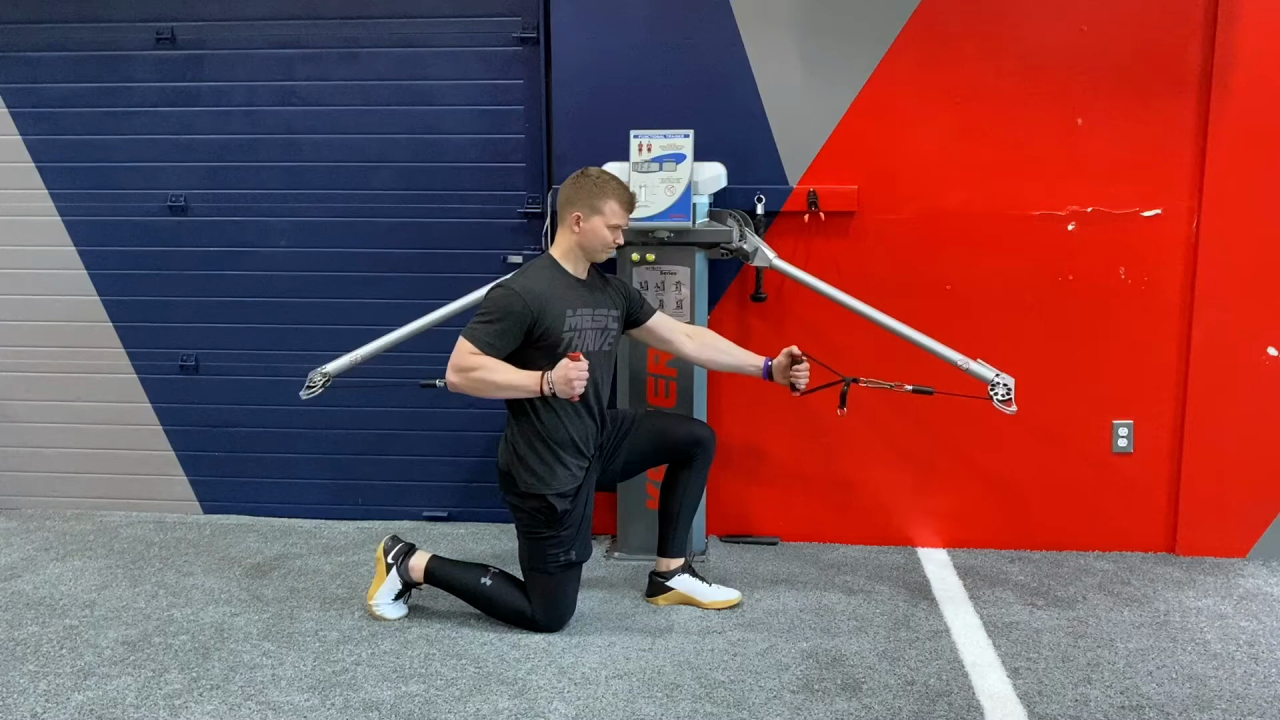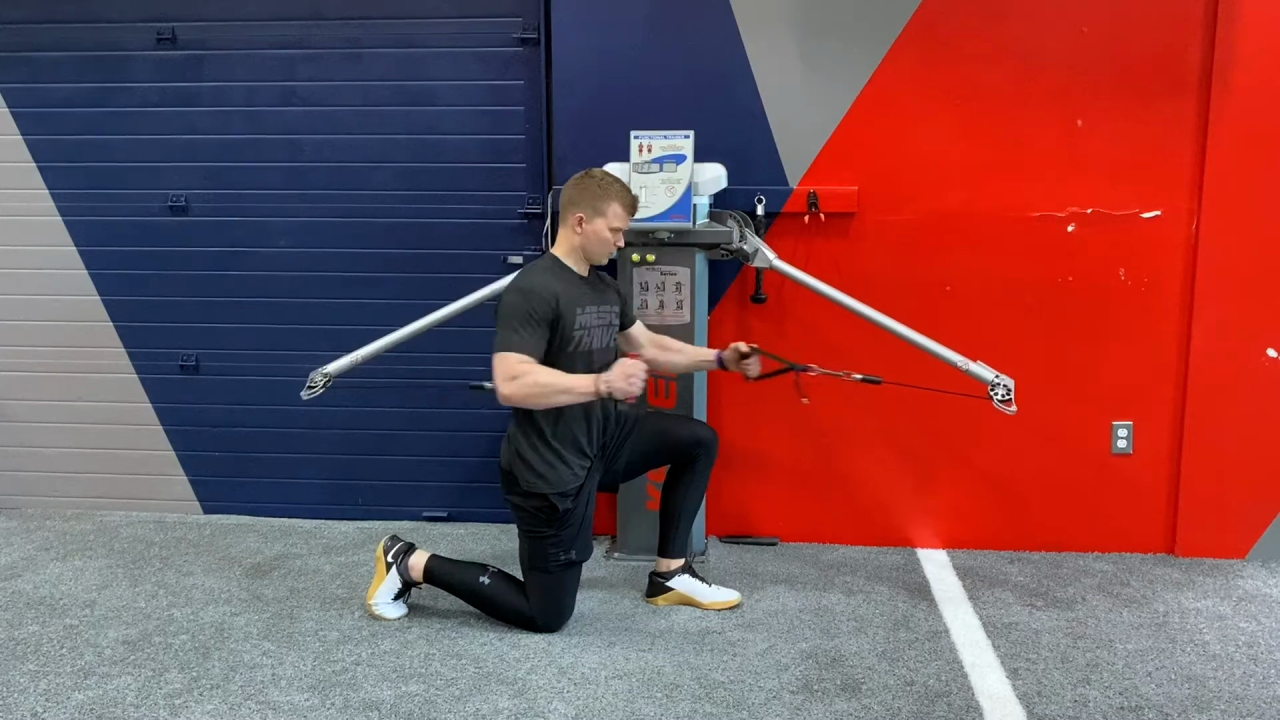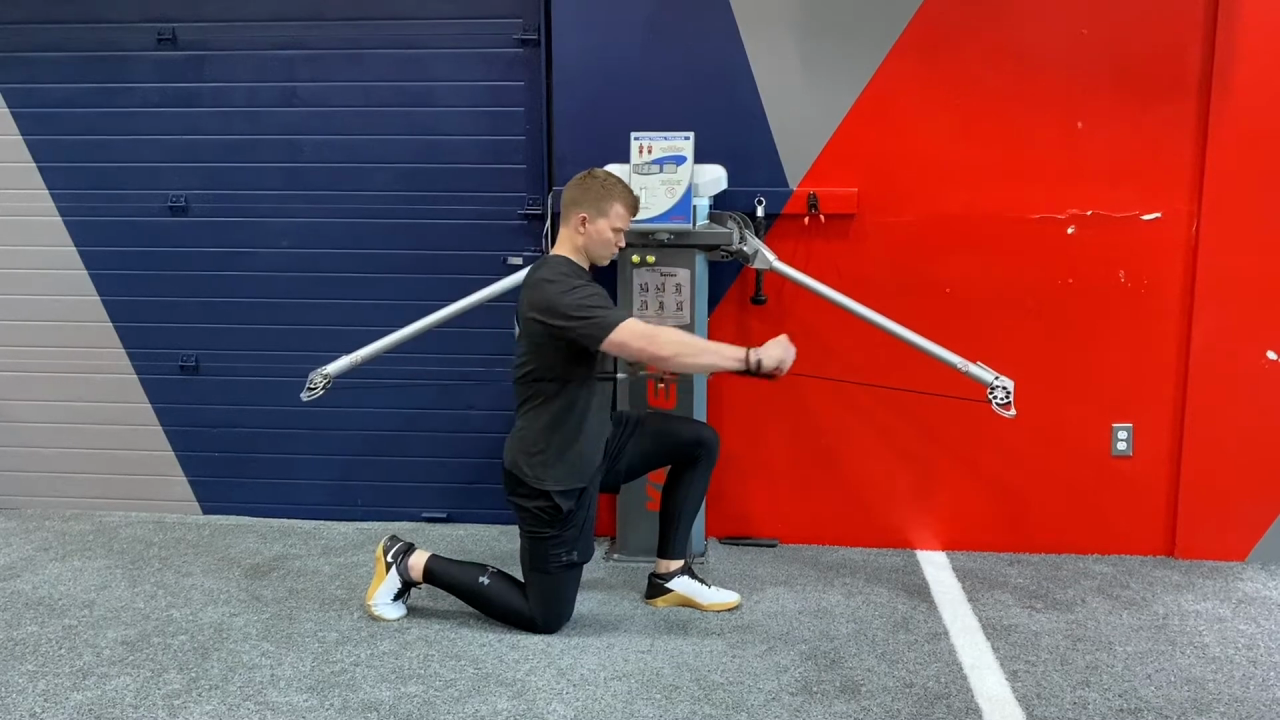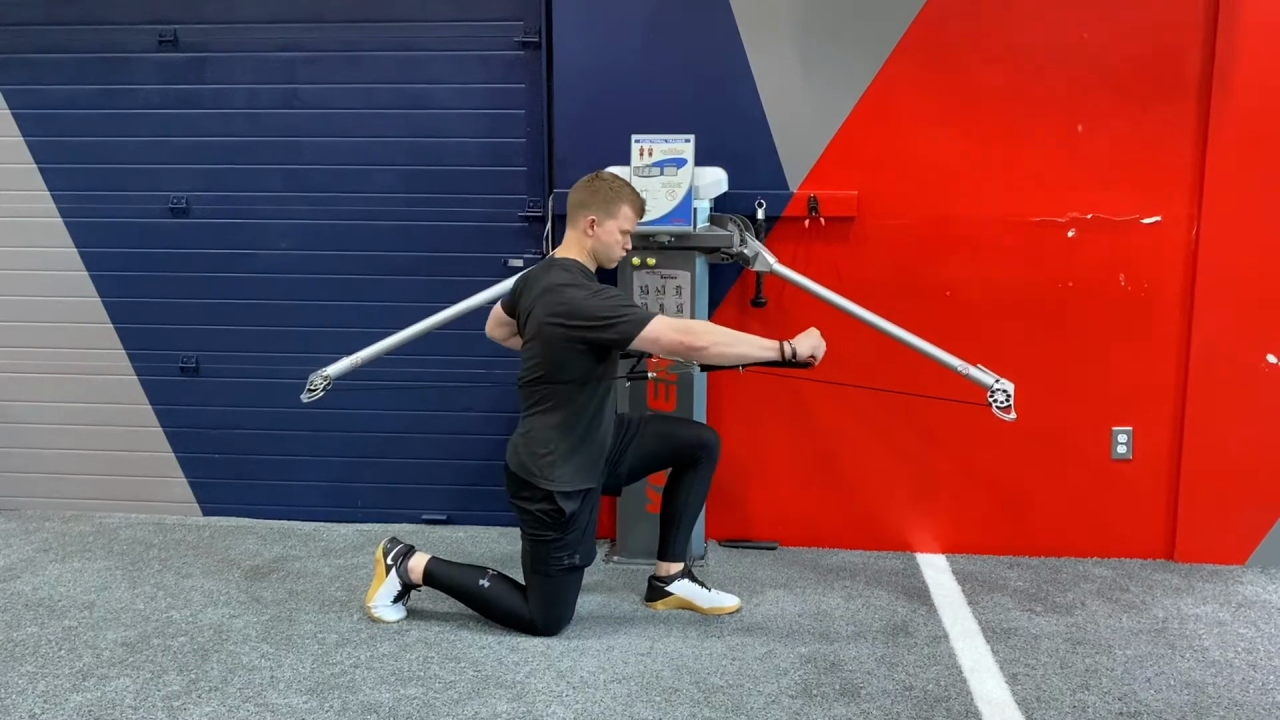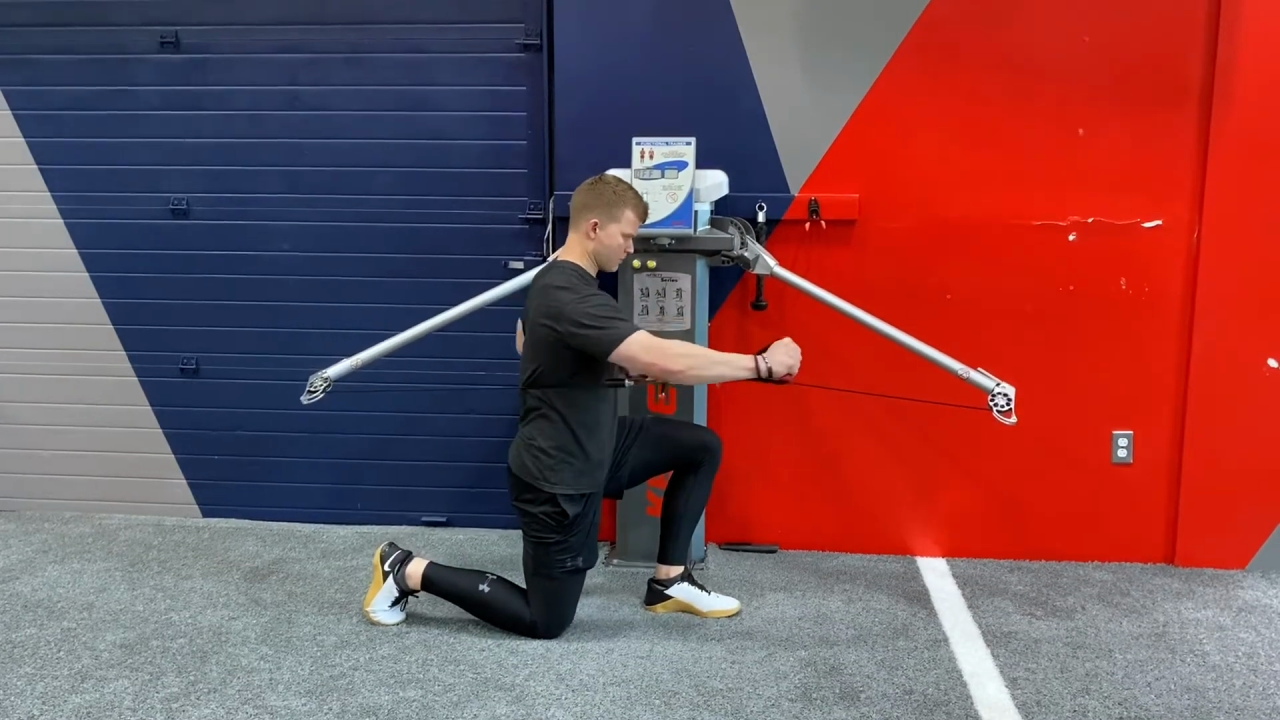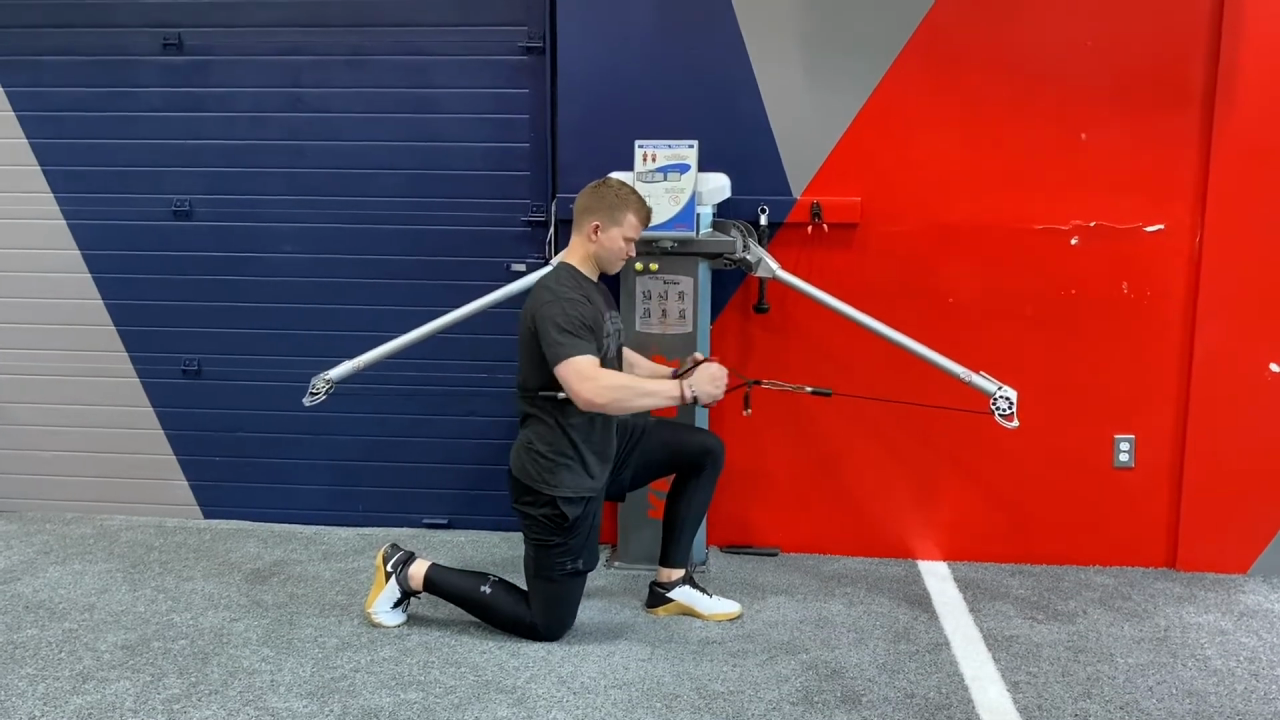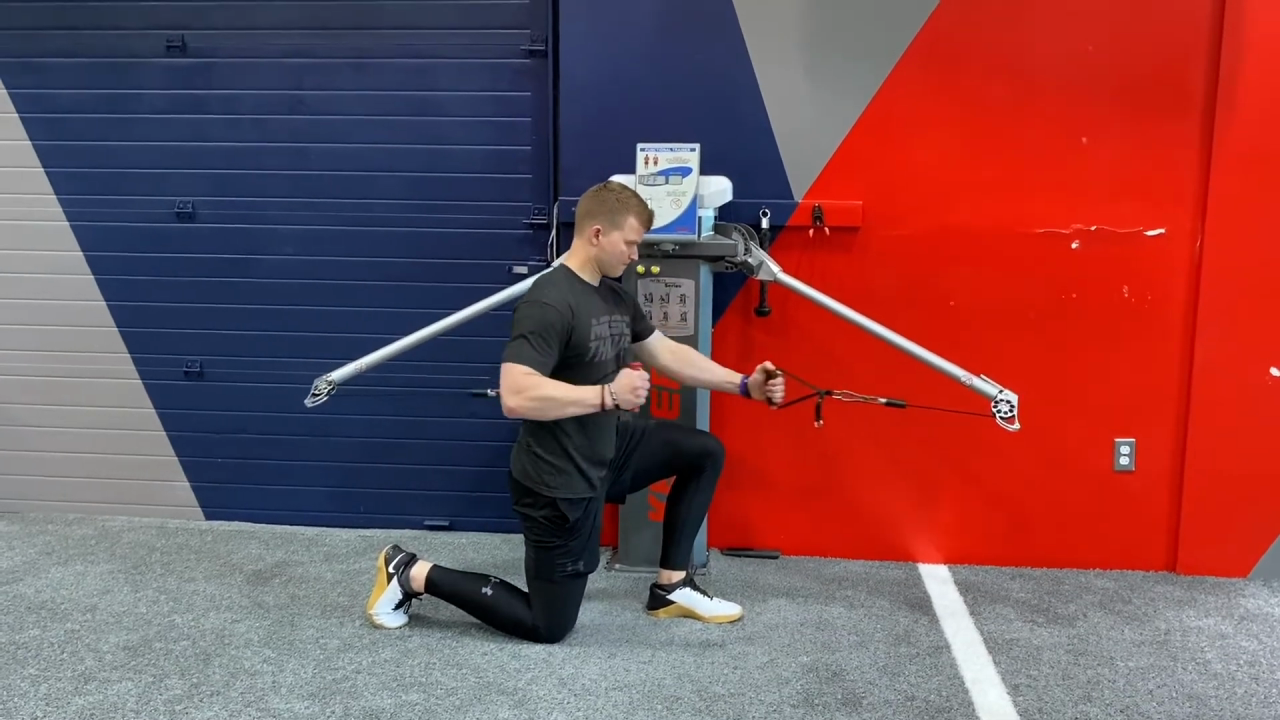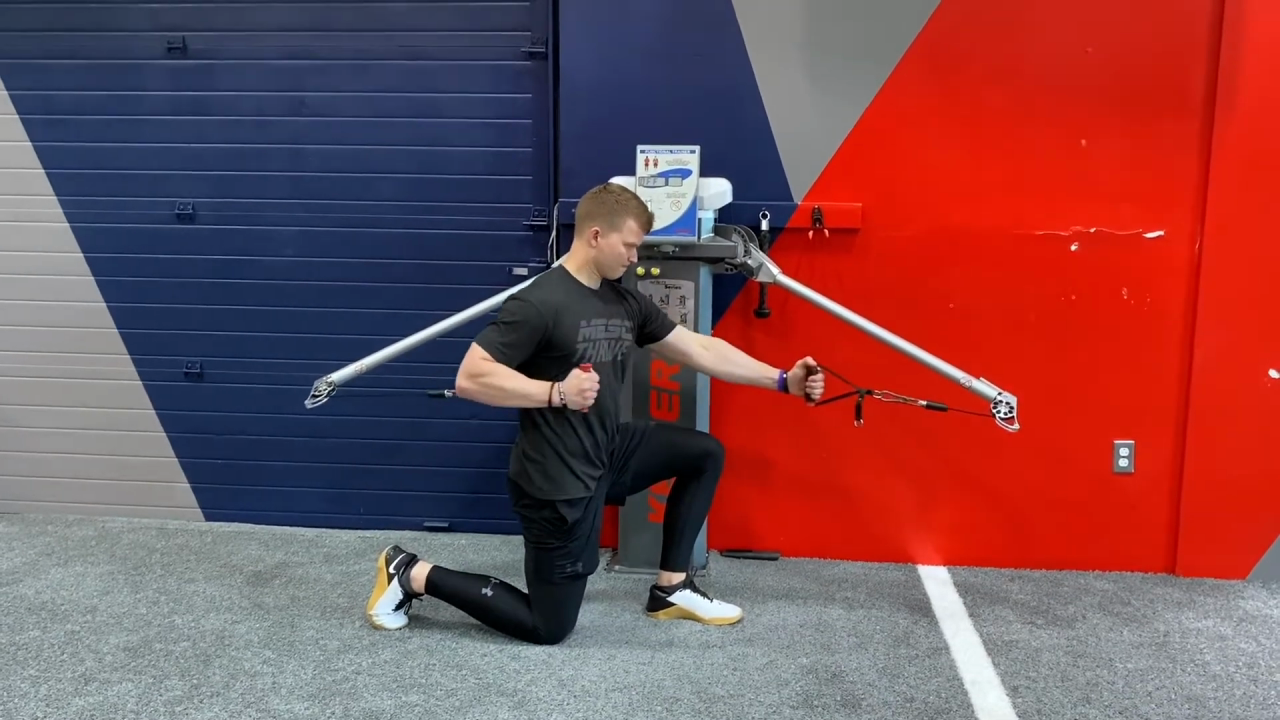
dt=0.4s
person 1, frame 1
left shoulder: (610, 291)
right shoulder: (522, 294)
left elbow: (683, 338)
right elbow: (460, 370)
left wrist: (769, 368)
right wrist: (546, 381)
left hip: (594, 441)
right hip: (545, 471)
left knee: (695, 439)
right knee: (549, 615)
left ankle: (669, 574)
right ankle: (411, 564)
person 1, frame 2
left shoulder: (604, 287)
right shoulder: (532, 291)
left elbow: (647, 347)
right elbow: (512, 385)
left wrist: (719, 359)
right wrist: (604, 383)
left hip: (599, 438)
right hip: (549, 468)
left knee: (697, 440)
right knee: (547, 616)
left ankle: (670, 575)
right ankle: (412, 565)
person 1, frame 3
left shoulder: (557, 275)
right shoulder: (561, 291)
right elbow: (653, 346)
left wrist: (626, 346)
right wrist: (754, 358)
left hip: (593, 441)
right hip: (552, 472)
left knee: (699, 442)
right knee: (546, 616)
left ankle: (669, 576)
right ankle: (411, 564)
person 1, frame 4
left shoulder: (541, 276)
right shoulder: (581, 300)
left elbow: (497, 328)
right elbow: (687, 340)
right wrist: (788, 348)
right hip: (553, 475)
left knee: (700, 444)
right knee: (546, 619)
left ankle: (669, 579)
right ankle: (412, 567)
person 1, frame 5
left shoulder: (555, 278)
right shoulder: (572, 300)
left elbow: (524, 341)
right elbow: (662, 361)
left wrist: (613, 361)
right wrist: (762, 364)
left hip: (593, 448)
right hip: (557, 477)
left knee: (702, 447)
right knee: (546, 621)
left ankle: (668, 582)
right ankle: (409, 571)
person 1, frame 6
left shoulder: (592, 288)
right shoulder: (558, 300)
left elbow: (612, 359)
right elbow: (591, 391)
left wrist: (675, 377)
right wrist: (686, 389)
left hip: (600, 450)
right hip: (558, 477)
left knee: (704, 451)
right knee: (547, 623)
left ankle: (670, 584)
right ankle: (410, 573)
person 1, frame 7
left shoulder: (615, 296)
right shoulder: (549, 303)
left elbow: (666, 353)
right elbow: (517, 397)
left wrist: (744, 385)
right wrist: (608, 394)
left hip: (605, 452)
right hip: (557, 480)
left knee: (704, 452)
right knee: (548, 625)
left ankle: (670, 587)
right ankle: (413, 574)
person 1, frame 8
left shoulder: (625, 302)
right shoulder: (539, 303)
left elbow: (698, 349)
right elbow: (470, 378)
left wrist: (783, 380)
right wrist: (556, 393)
left hip: (605, 453)
right hip: (555, 482)
left knee: (704, 454)
right knee: (549, 627)
left ankle: (670, 589)
right ankle: (414, 575)
